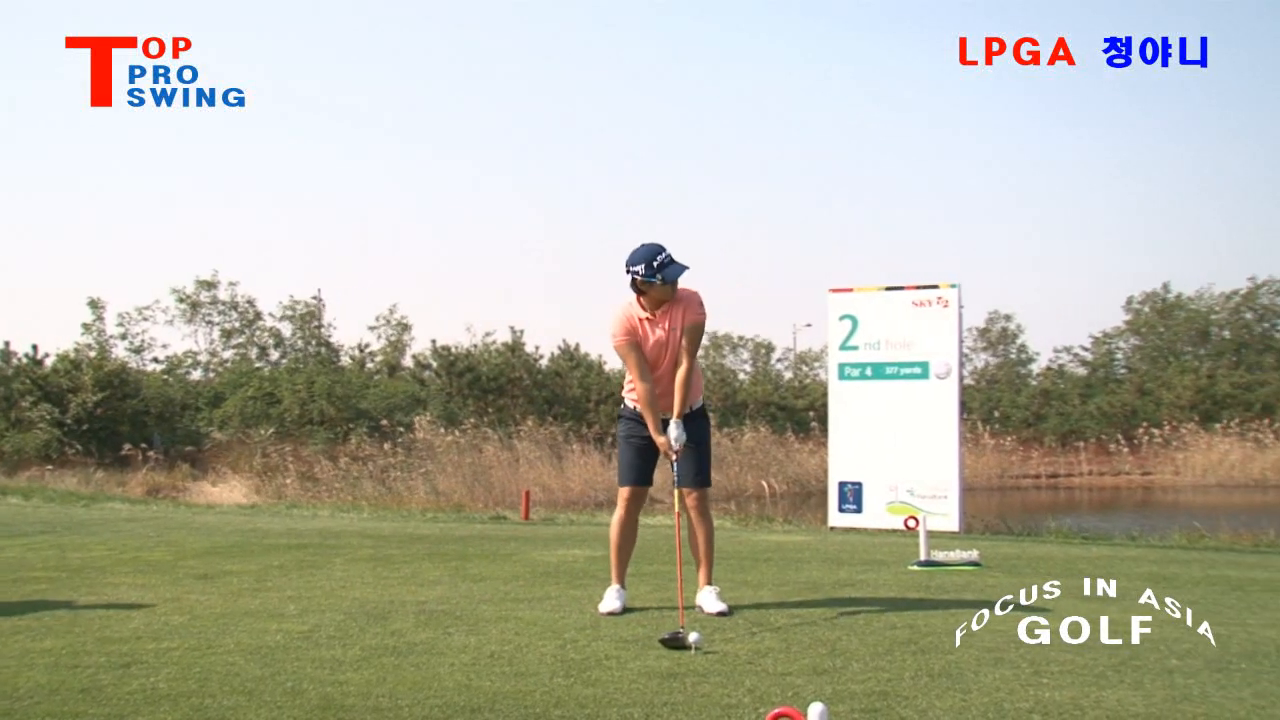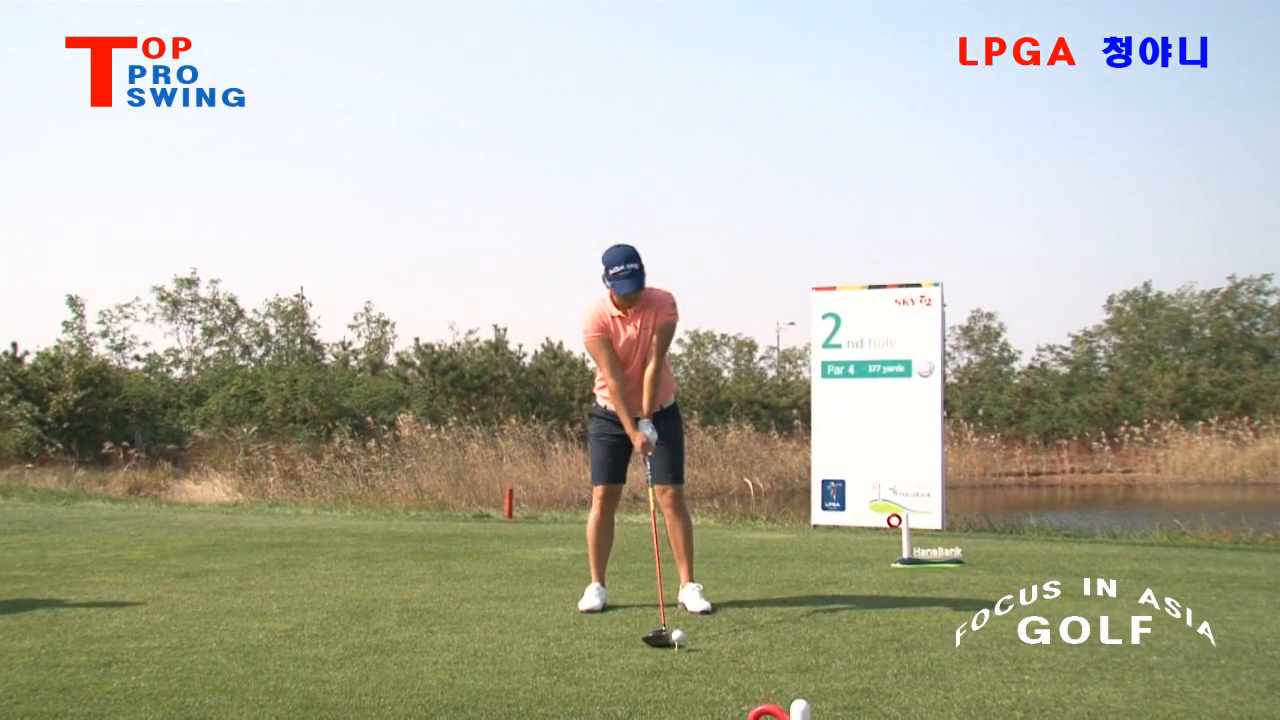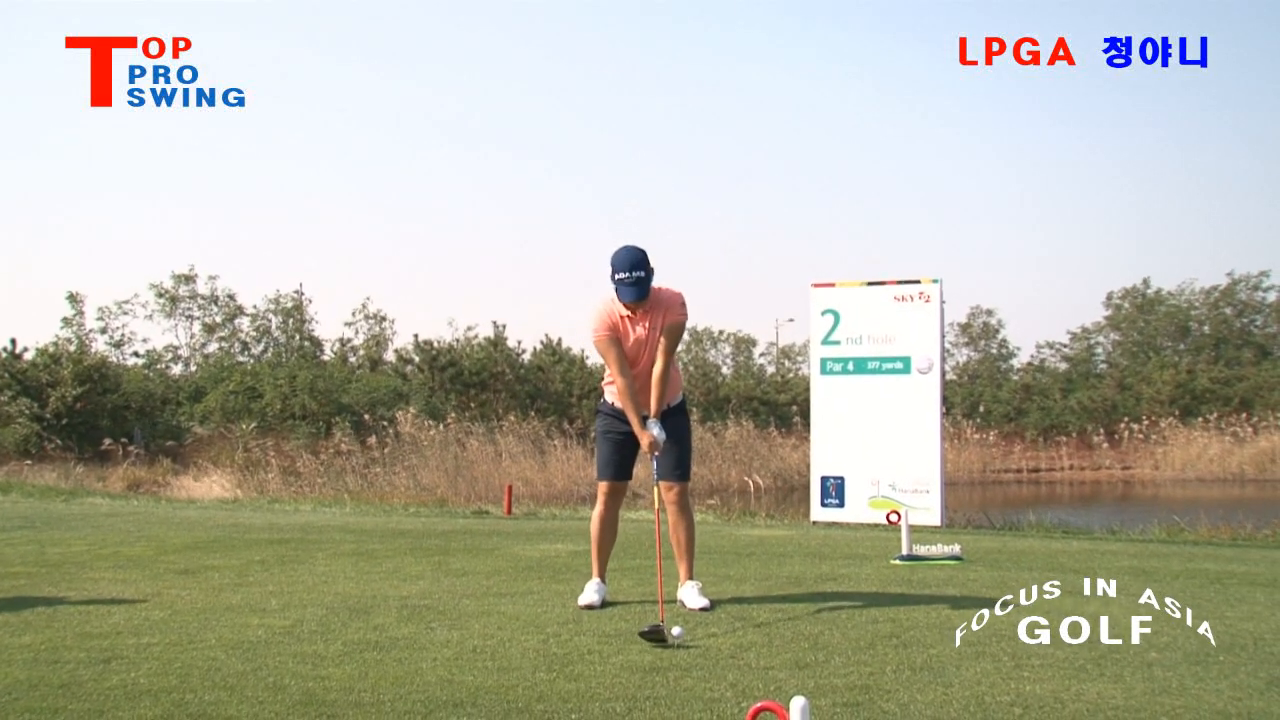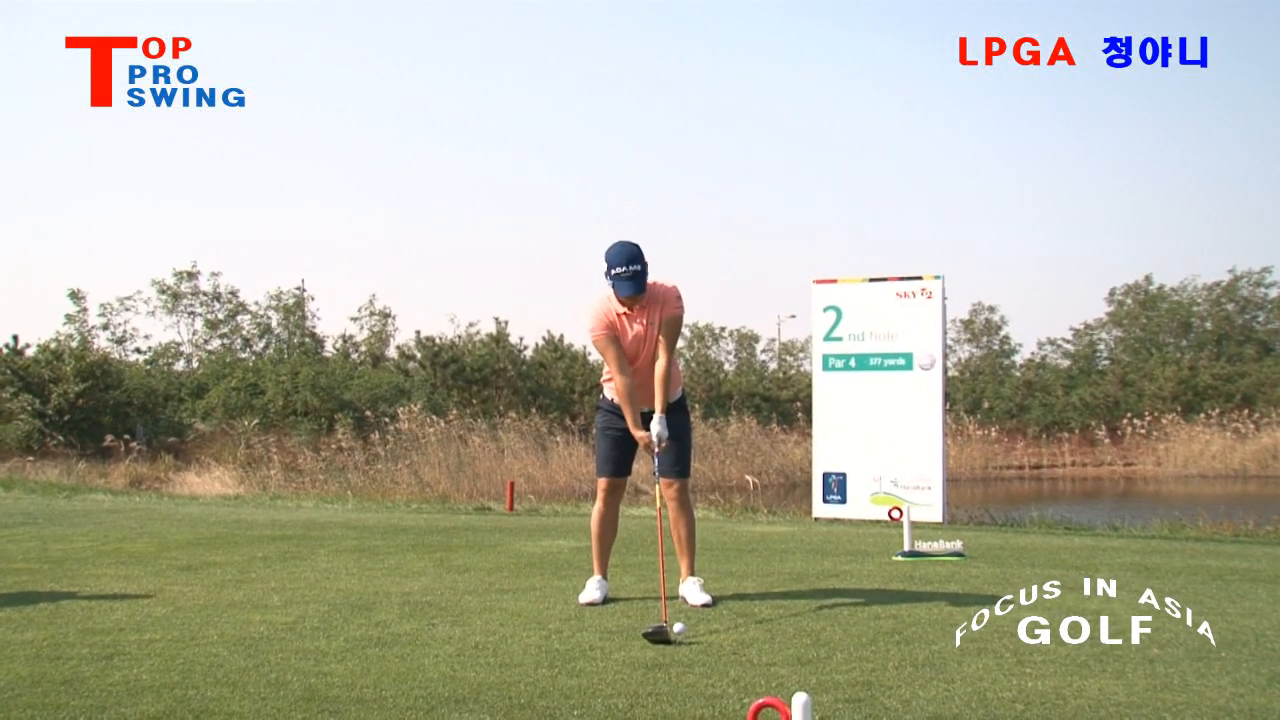
dt=0.5s
person 1, frame 1
left shoulder: (690, 302)
right shoulder: (624, 321)
left elbow: (685, 364)
right elbow: (642, 381)
left wrist: (677, 422)
right wrist: (657, 435)
left hip: (689, 414)
right hip: (638, 415)
left knee: (696, 498)
right knee: (629, 499)
left ankle: (706, 588)
right ankle: (616, 587)
person 1, frame 2
left shoulder: (663, 303)
right shoulder: (596, 318)
left elbow: (653, 364)
right elbow: (612, 379)
left wrist: (647, 421)
right wrist: (631, 431)
left hip: (661, 411)
right hip: (610, 415)
left knee: (671, 495)
right knee: (603, 497)
left ankle: (688, 586)
right ankle: (596, 585)
person 1, frame 3
left shoulder: (673, 303)
right shoulder: (604, 317)
left elbow: (662, 364)
right elbow: (621, 377)
left wrist: (655, 420)
right wrist: (639, 430)
left hip: (668, 409)
right hip: (617, 411)
left knee: (676, 493)
right knee: (608, 493)
left ankle: (687, 583)
right ankle: (597, 581)
person 1, frame 4
left shoulder: (669, 297)
right shoulder: (601, 315)
left elbow: (664, 358)
right elbow: (620, 374)
left wrist: (660, 416)
right wrist: (636, 428)
left hip: (668, 405)
right hip: (616, 408)
left knee: (676, 490)
right knee: (607, 489)
left ankle: (688, 579)
right ankle: (598, 578)
